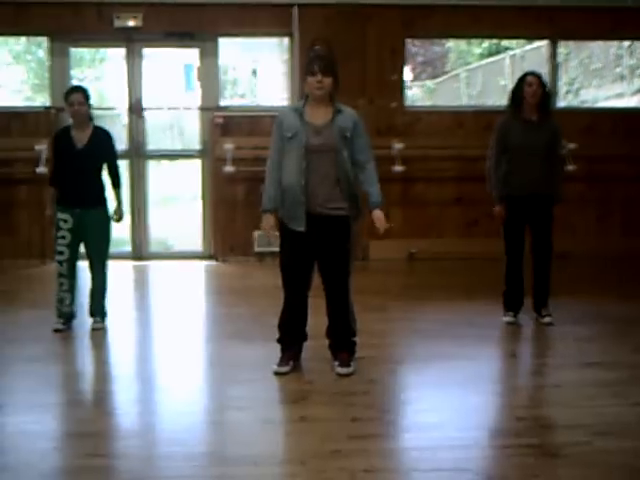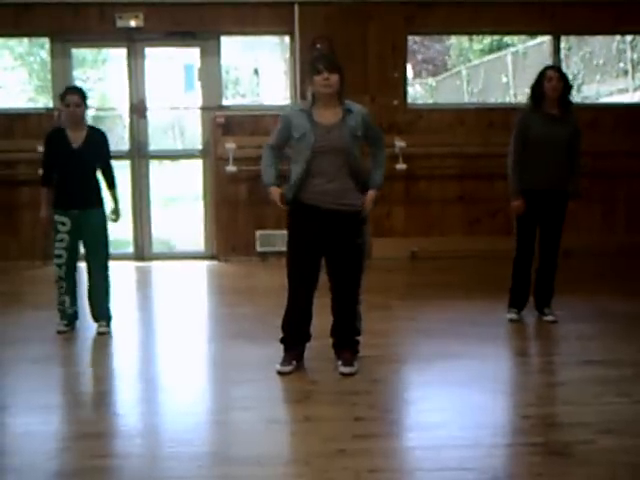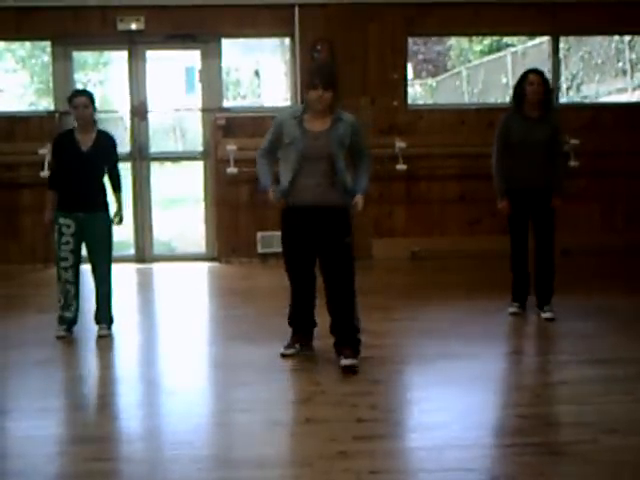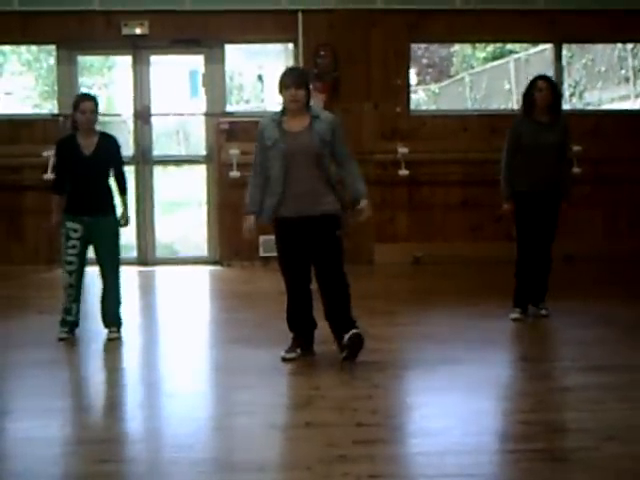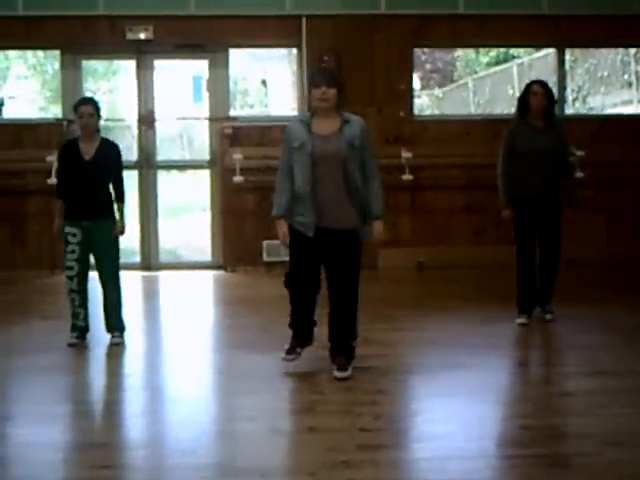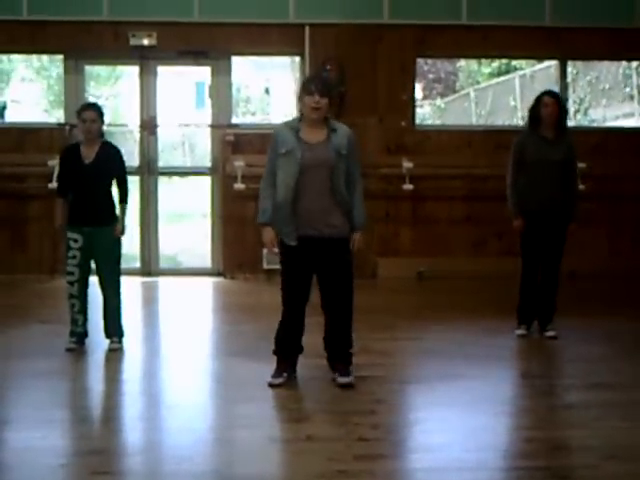
dt=0.7s
person 1, frame 1
left shoulder: (350, 119)
right shoulder: (287, 119)
left elbow: (365, 164)
right elbow: (275, 165)
left wrist: (375, 205)
right wrist: (268, 209)
left hip: (336, 215)
right hip: (295, 215)
left knee: (338, 286)
right knee: (294, 286)
left ankle: (343, 349)
right ankle: (290, 348)
person 1, frame 2
left shoulder: (358, 116)
right shoulder: (294, 117)
left elbow: (379, 147)
right elbow: (272, 149)
left wrist: (374, 186)
right wrist: (271, 183)
left hip: (347, 211)
right hip: (306, 210)
left knee: (346, 284)
right knee: (300, 282)
left ankle: (346, 348)
right ankle: (293, 348)
person 1, frame 3
left shoulder: (348, 124)
right shoulder: (286, 122)
left elbow: (361, 160)
right elbow: (265, 153)
left wrist: (360, 191)
right wrist: (268, 185)
left hip: (335, 211)
right hip: (295, 211)
left knee: (340, 280)
right knee: (299, 278)
left ankle: (347, 346)
right ankle: (301, 334)
person 1, frame 4
left shoulder: (327, 122)
right shoulder: (267, 127)
left elbow: (345, 161)
right elbow: (259, 172)
left wrist: (360, 195)
right wrist: (252, 210)
left hip: (324, 211)
right hip: (286, 216)
left knee: (332, 273)
right knee: (295, 280)
left ankle: (347, 331)
right ankle: (301, 338)
person 1, frame 5
left shoulder: (356, 127)
right shoulder: (295, 130)
left elbow: (370, 174)
right elbow: (285, 175)
left wrist: (375, 215)
right wrist: (280, 215)
left hip: (345, 224)
right hip: (305, 222)
left knee: (344, 291)
right knee: (300, 285)
left ankle: (342, 353)
right ankle: (300, 334)
person 1, frame 6
left shoulder: (344, 137)
right shoulder: (283, 135)
left elbow: (354, 184)
right elbow: (269, 182)
left wrist: (357, 226)
right wrist: (267, 222)
left hip: (334, 232)
right hip: (294, 232)
left knee: (338, 300)
right knee: (293, 301)
left ankle: (340, 363)
right ankle: (286, 363)
person 2, frame 1
left shoulder: (550, 125)
right shoulder: (507, 123)
left elbow: (556, 163)
right elbow: (494, 162)
left wrist: (555, 197)
right wrist: (498, 199)
left hip: (541, 198)
right hip: (513, 197)
left knee: (543, 252)
right knee: (514, 253)
left ankle: (541, 306)
right ankle: (511, 307)
person 2, frame 2
left shoulder: (570, 121)
right shoulder: (528, 117)
left elbow: (575, 159)
right elbow: (515, 157)
left wrist: (572, 191)
right wrist: (516, 194)
left hip: (557, 194)
right hip: (530, 192)
left knee: (550, 250)
right knee: (524, 249)
left ankle: (544, 303)
right ankle: (515, 304)
person 2, frame 3
left shoulder: (551, 120)
right shoulder: (510, 120)
left elbow: (558, 157)
right elbow: (499, 158)
left wrist: (557, 191)
right wrist: (502, 194)
left hip: (543, 191)
right hip: (516, 191)
left knee: (545, 246)
right knee: (518, 246)
left ankle: (544, 301)
right ankle: (518, 298)
person 2, frame 4
left shoulder: (560, 125)
right shoulder: (520, 124)
left elbow: (565, 162)
right elbow: (508, 161)
left wrist: (563, 195)
right wrist: (507, 196)
left hip: (550, 195)
right hip: (524, 195)
left knee: (544, 248)
right knee: (525, 248)
left ankle: (539, 298)
right ankle: (520, 303)
person 2, frame 5
left shoulder: (556, 130)
right shoulder: (515, 130)
left elbow: (564, 166)
right elbow: (504, 168)
left wrist: (564, 197)
right wrist: (506, 203)
left hip: (549, 200)
right hip: (522, 200)
left knee: (551, 251)
right knee: (525, 254)
left ankle: (545, 301)
right ankle: (525, 307)
person 2, frame 6
left shoulder: (565, 143)
right shoulder: (524, 141)
left elbow: (572, 180)
right elbow: (513, 178)
left wrist: (571, 213)
right wrist: (516, 213)
left hip: (557, 213)
right hip: (531, 212)
left knee: (551, 267)
right knee: (530, 266)
left ankle: (546, 320)
right ankle: (524, 319)
person 3, frame 1
left shoulder: (103, 136)
right shoulder: (60, 137)
left elbow: (113, 171)
right elbow: (55, 173)
left wrist: (119, 203)
right wrist: (51, 204)
left hip: (95, 207)
right hip: (66, 207)
left knee: (97, 262)
right knee: (64, 262)
left ankle: (98, 314)
right ankle: (64, 315)
person 3, frame 2
left shoulder: (98, 136)
right shoulder: (54, 137)
left elbow: (106, 170)
right elbow: (47, 174)
left wrist: (115, 203)
right wrist: (45, 205)
left hip: (92, 207)
right hip: (63, 209)
left knee: (98, 263)
right knee: (63, 264)
left ankle: (102, 317)
right ankle: (67, 316)
person 3, frame 3
left shoulder: (106, 140)
right shoulder: (62, 140)
left elbow: (113, 174)
right elbow: (55, 177)
left wrist: (120, 206)
right wrist: (50, 208)
left hip: (97, 211)
right hip: (67, 212)
left knee: (102, 267)
right knee: (66, 267)
left ankle: (104, 320)
right ankle: (66, 321)
person 3, frame 4
left shoulder: (109, 142)
right shoulder: (65, 145)
left elbow: (119, 176)
right elbow: (59, 181)
left wrist: (125, 209)
right wrist: (56, 212)
left hip: (104, 214)
right hip: (74, 215)
left knee: (110, 270)
right knee: (71, 270)
left ankle: (113, 323)
right ankle: (68, 323)
person 3, frame 5
left shoulder: (110, 148)
right shoulder: (67, 149)
left elbow: (118, 185)
right elbow: (62, 186)
left wrist: (121, 218)
right wrist: (59, 217)
left hip: (103, 220)
right hip: (74, 221)
left knee: (109, 276)
right knee: (74, 276)
left ankle: (116, 328)
right ankle: (78, 328)
person 3, frame 6
left shoulder: (111, 152)
right shoulder: (69, 153)
left elbow: (122, 187)
right elbow: (62, 187)
left wrist: (121, 219)
right wrist: (61, 213)
left hip: (105, 225)
right hip: (77, 226)
left knee: (110, 281)
right knee: (75, 281)
left ankle: (114, 334)
right ankle: (77, 333)
